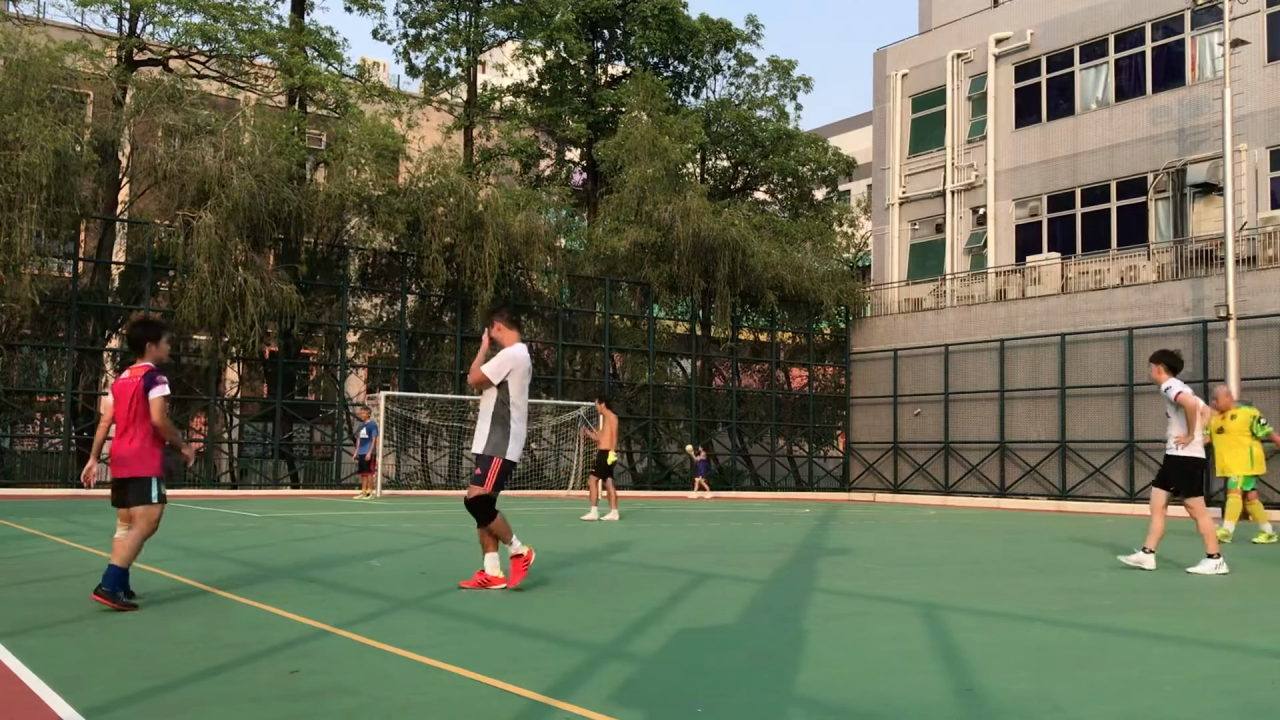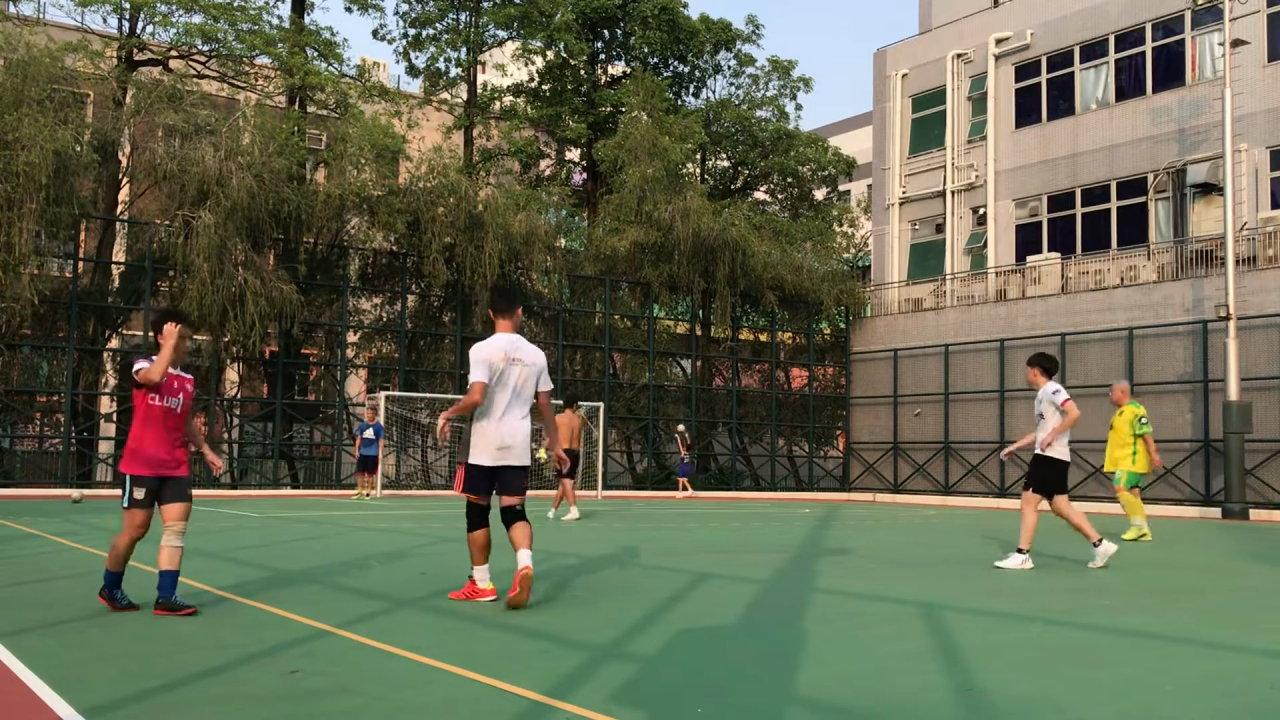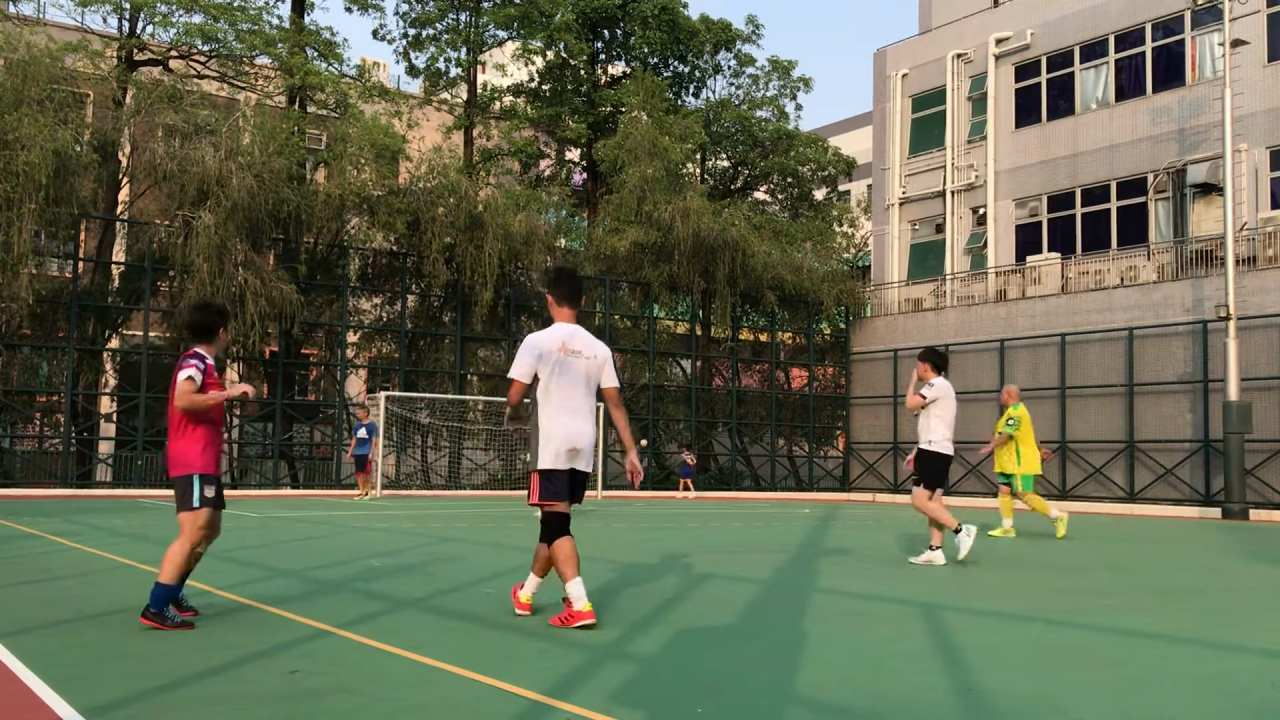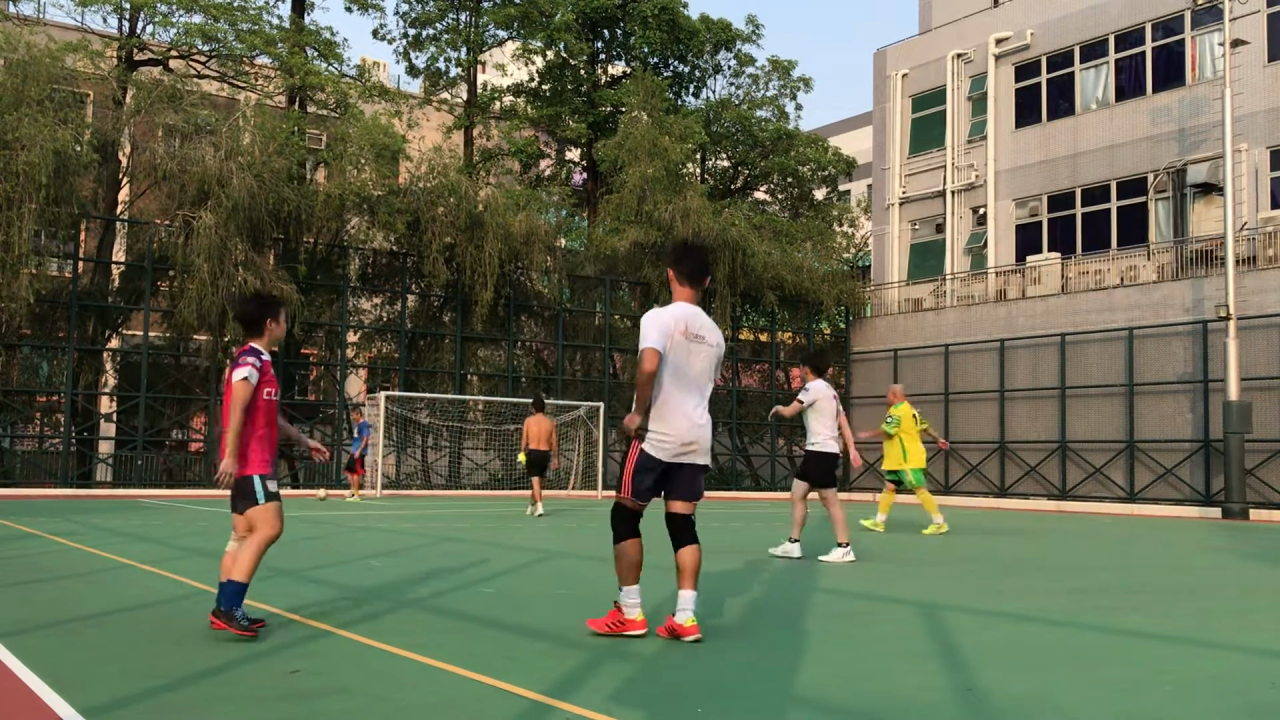
dt=0.7s
person 1, frame 1
left shoulder: (511, 354)
right shoulder: (517, 356)
left elbow: (473, 380)
left wrist: (484, 347)
left hip: (500, 444)
right hip: (493, 443)
left knee: (476, 500)
right knee: (482, 503)
left ankle: (519, 551)
right ankle: (492, 570)
person 1, frame 2
left shoulder: (483, 349)
right shoulder: (536, 355)
left elbow: (476, 397)
right elbow: (545, 406)
left wrist: (448, 414)
right wrist: (555, 444)
left hip: (485, 446)
right hip: (519, 447)
left knee: (477, 512)
right knee: (514, 511)
left ankle: (481, 584)
right ankle: (524, 566)
person 1, frame 3
left shoulder: (538, 340)
right shoulder: (599, 348)
left elbow: (515, 397)
right elbow: (616, 406)
left wrist: (511, 415)
right wrist: (631, 453)
left hip: (552, 446)
right hip: (584, 447)
left knee: (554, 522)
right knee: (556, 522)
left ankle: (579, 605)
right ankle: (527, 592)
person 1, frame 4
left shoulder: (658, 317)
right shoulder: (714, 333)
left elbow: (649, 366)
left wrist: (637, 412)
left hip: (657, 437)
right hip: (697, 439)
left knee: (624, 517)
right knee: (682, 525)
left ankle: (629, 612)
right ankle: (685, 617)
person 2, frame 1
left shoulder: (121, 379)
right shoulder: (155, 377)
left elbow: (105, 422)
right elbow: (159, 420)
left wrist: (93, 459)
right wrist: (183, 445)
left hip: (122, 462)
right hip: (145, 464)
left knee: (127, 526)
right knee: (145, 525)
left ankle: (118, 584)
right ankle: (108, 587)
person 2, frame 2
left shoulder: (188, 380)
right shoulder: (144, 366)
right elbow: (156, 376)
left wrist: (206, 451)
right wrist: (171, 343)
left hip: (176, 467)
right hip: (142, 464)
left knee: (175, 528)
right knee: (134, 530)
left ankle: (166, 597)
right ankle: (110, 588)
person 2, frame 3
left shoulder: (203, 364)
right shoulder: (194, 361)
right elbow: (183, 402)
right wrist: (230, 392)
left hip: (206, 464)
right hip: (194, 464)
left knee: (209, 532)
right knee: (193, 534)
left ankle: (171, 590)
right ankle: (156, 608)
person 2, frame 4
left shoulder: (259, 361)
right shoulder: (249, 358)
left elbow: (269, 415)
right elbow: (237, 408)
left wrist: (304, 441)
right wrist: (230, 455)
left hip: (251, 463)
right hip: (248, 462)
left knee: (243, 535)
right knee: (268, 529)
left ankle: (225, 609)
right ankle: (229, 606)
person 3, frame 1
left shoulder: (1170, 386)
right shoulder: (1175, 388)
left elbow: (1190, 404)
right elbow: (1207, 413)
left wrist: (1189, 436)
right wrist: (1196, 434)
left hip: (1185, 457)
right hip: (1175, 456)
left knee: (1196, 509)
right knee: (1156, 505)
left ankle: (1215, 559)
right ankle: (1146, 554)
person 3, frame 2
left shoulder: (1052, 390)
right shoulder: (1043, 395)
left elbow: (1074, 413)
left wrist: (1051, 436)
right wrist: (1015, 446)
left hip: (1049, 457)
right hip: (1047, 456)
left knee: (1028, 504)
right knee: (1062, 508)
left ankle: (1022, 555)
right ankle: (1101, 546)
person 3, frame 3
left shoulder: (935, 385)
right shoulder: (938, 386)
left elbow: (910, 404)
left wrist: (913, 382)
right wrist: (917, 451)
left hip: (934, 452)
right hip: (931, 451)
left knee: (920, 501)
right knee: (932, 502)
left ankle: (961, 530)
right ankle: (935, 550)
person 3, frame 4
left shoulder: (814, 387)
right shoulder: (829, 390)
left elbow: (789, 412)
right elbow: (844, 425)
left wrist: (777, 408)
right wrist: (852, 450)
left hip: (820, 451)
right hip: (824, 451)
left knee: (830, 501)
right knee: (797, 495)
left ankle: (844, 549)
right ankle: (793, 544)
